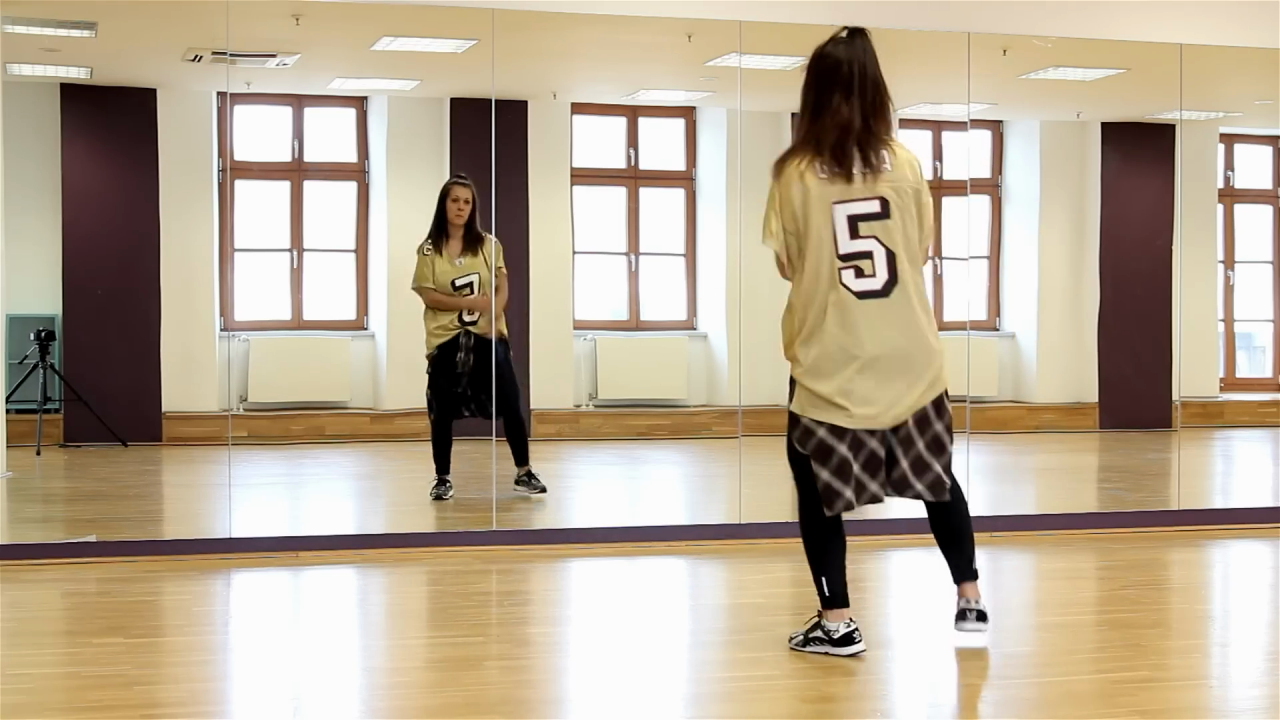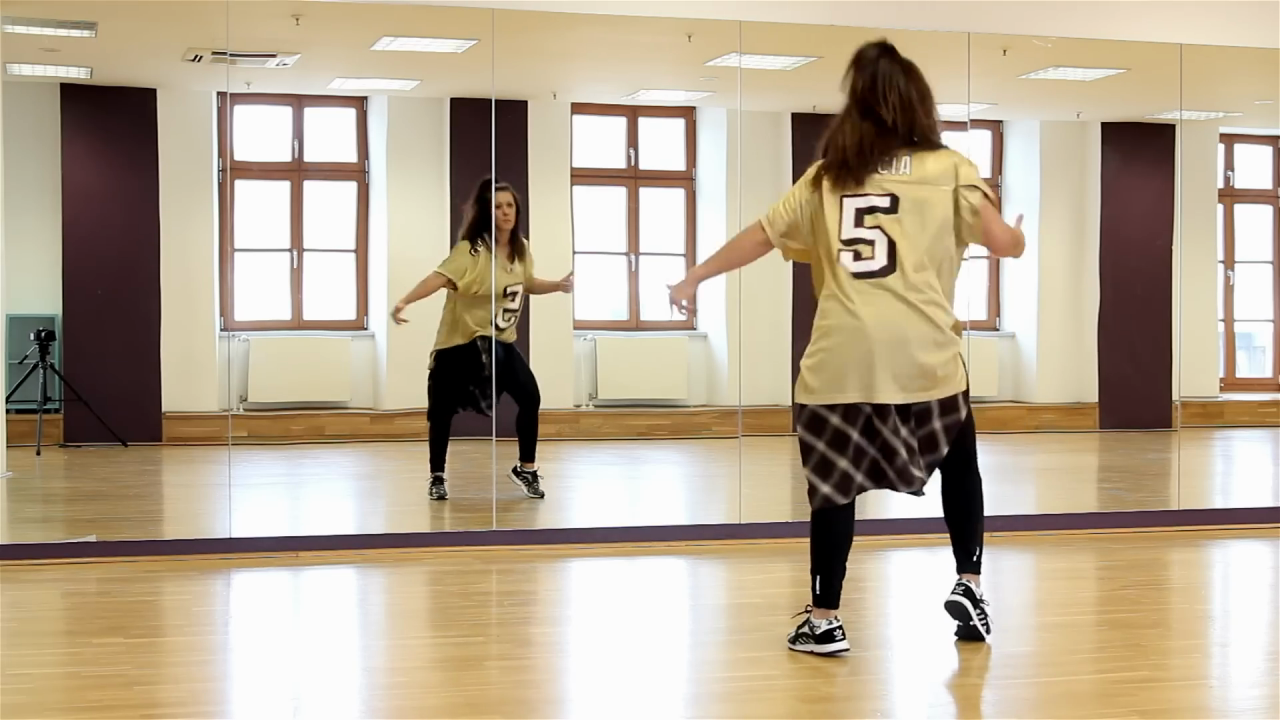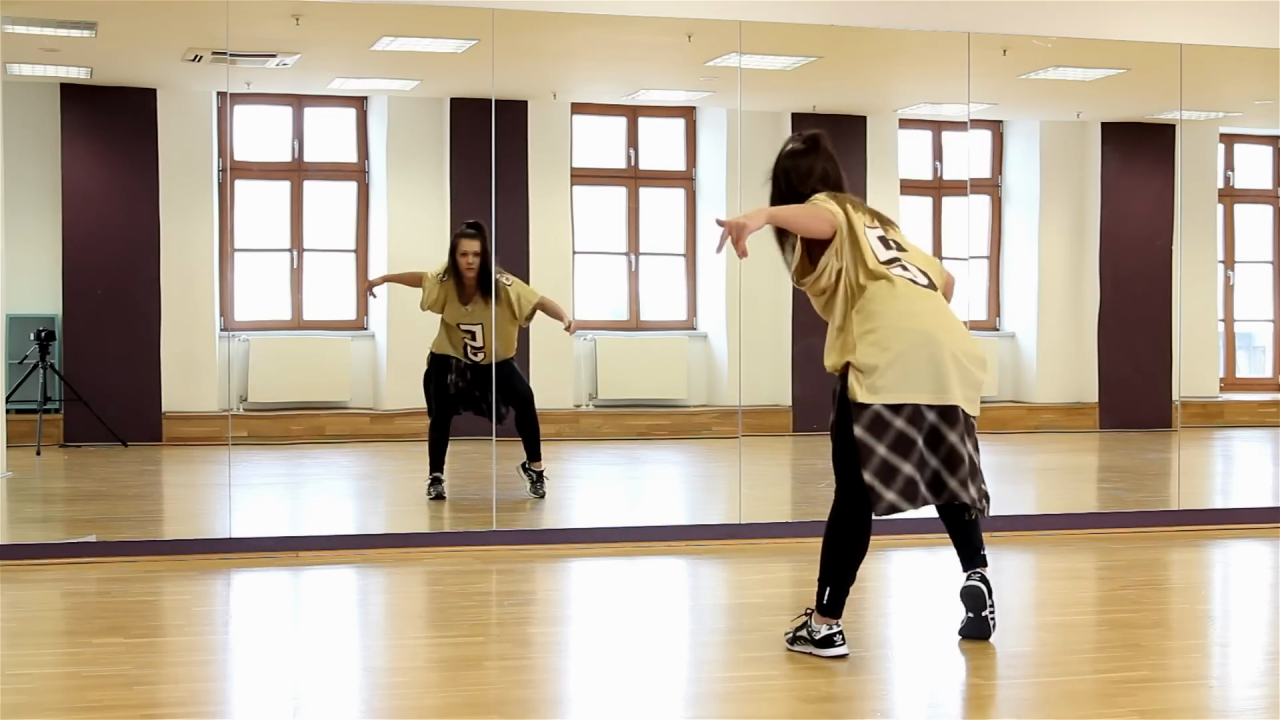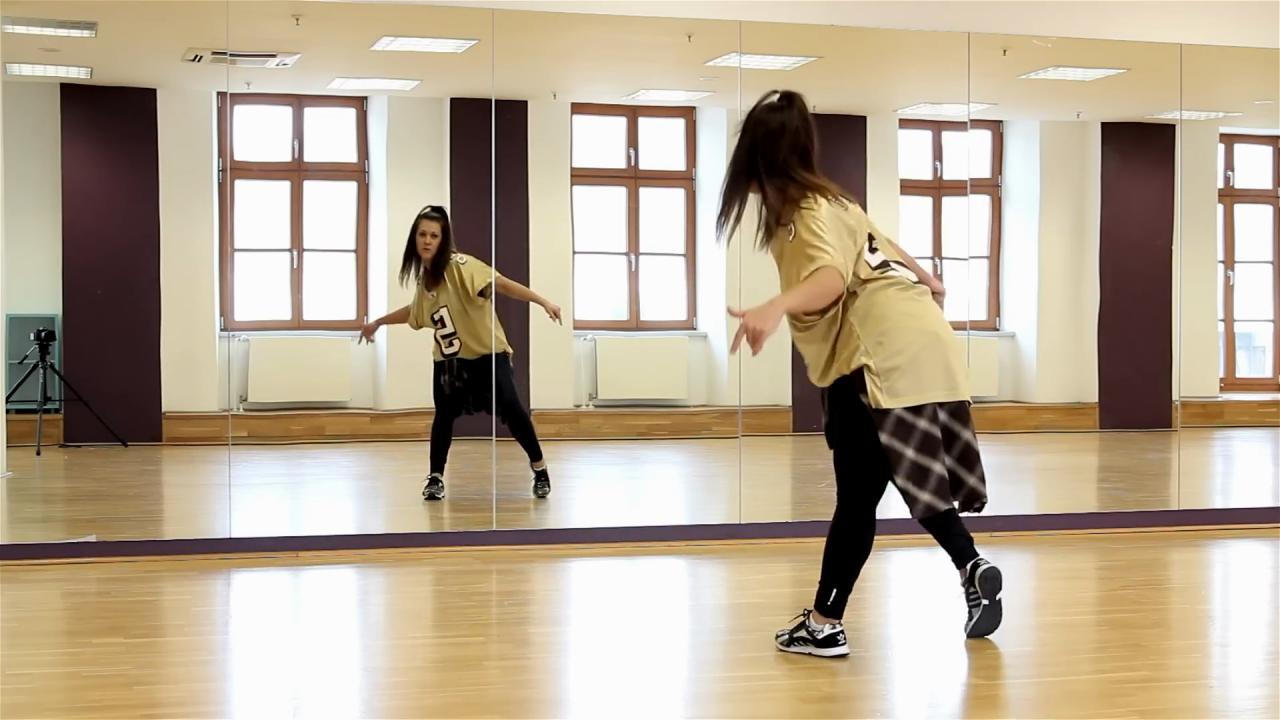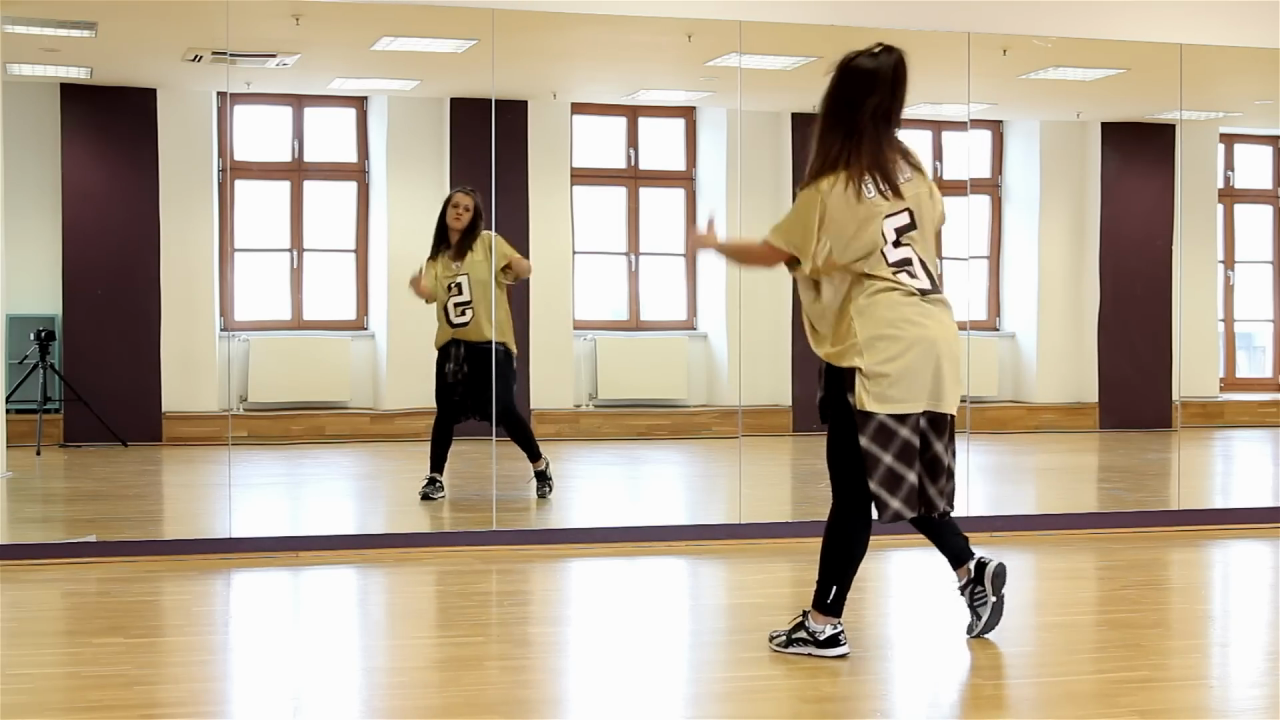
dt=0.5s
person 1, frame 1
left shoulder: (797, 170)
right shoulder: (903, 164)
left elbow: (790, 265)
left hip: (833, 364)
right hip: (908, 357)
left knee: (816, 486)
right knee: (934, 473)
left ankle: (837, 621)
right ankle: (970, 599)
person 1, frame 2
left shoulder: (828, 171)
right shoulder: (944, 164)
left elbow: (764, 234)
right elbow: (1001, 239)
left wrist: (696, 274)
right wrist: (1012, 237)
left hip: (843, 352)
right hip: (922, 350)
left knee: (835, 485)
right knee: (960, 466)
left ankle: (824, 618)
right ankle: (968, 583)
person 1, frame 3
left shoulder: (829, 212)
right shoulder: (876, 221)
left elbow: (820, 225)
right elbow: (944, 280)
left wrist: (765, 214)
left hip: (890, 357)
right hip: (951, 355)
left knee: (856, 492)
right knee: (952, 477)
left ankle: (824, 624)
right ankle: (977, 577)
person 1, frame 4
left shoulder: (810, 215)
right shoulder: (825, 199)
left elbow: (829, 279)
right elbow: (878, 248)
left wrist: (773, 309)
right wrist: (920, 277)
left hip: (888, 356)
right hip: (921, 345)
left knee: (858, 495)
right knee: (915, 482)
left ankle: (823, 625)
right ankle: (972, 569)
person 1, frame 5
left shoulder: (833, 190)
right shoulder: (909, 170)
left elbow: (777, 253)
left wrist: (717, 244)
left hip: (881, 355)
right hip: (929, 344)
left knee: (854, 492)
right knee: (896, 483)
left ankle: (823, 625)
right ankle: (972, 571)
person 2, frame 1
left shoulder: (487, 243)
right shoulder: (429, 250)
left elbow: (502, 286)
right elbow: (427, 295)
left wrist: (494, 311)
right wrist: (469, 302)
left hip: (489, 337)
right hip: (448, 341)
left knee: (510, 404)
right knee: (442, 411)
left ankle: (524, 473)
right ankle: (443, 479)
person 2, frame 2
left shoulder: (521, 248)
right shoulder: (474, 249)
left elbow: (526, 283)
right elbow: (440, 278)
left wrist: (560, 285)
right wrist: (404, 301)
left hip: (501, 342)
right hip: (461, 341)
left knee: (530, 397)
right knee: (444, 408)
left ankle: (525, 469)
right ankle: (437, 477)
person 2, frame 3
left shoulder: (502, 284)
right shoulder: (446, 279)
left elbow: (540, 302)
right elbow: (421, 279)
left wrist: (564, 317)
right wrist: (383, 279)
left hip: (496, 358)
right hip: (450, 356)
left knee: (524, 400)
right knee: (442, 412)
left ankle: (534, 468)
right ankle: (436, 477)
person 2, frame 4
left shoulder: (459, 265)
right shoulder: (423, 279)
left elbow: (501, 284)
right elbow: (414, 315)
left wrist: (543, 302)
right wrist: (378, 323)
left hip: (486, 351)
right hip: (449, 358)
left knee: (510, 407)
right knee: (443, 413)
left ankle: (538, 465)
right ankle: (435, 478)
person 2, frame 5
left shoulder: (487, 241)
right shoulder: (436, 259)
left elbow: (520, 268)
right elbow: (430, 296)
left wrist: (522, 266)
right wrist: (419, 286)
left hip: (491, 342)
right hip: (453, 346)
left knee: (501, 410)
right knee: (446, 412)
left ankle: (539, 465)
right ankle: (435, 478)
